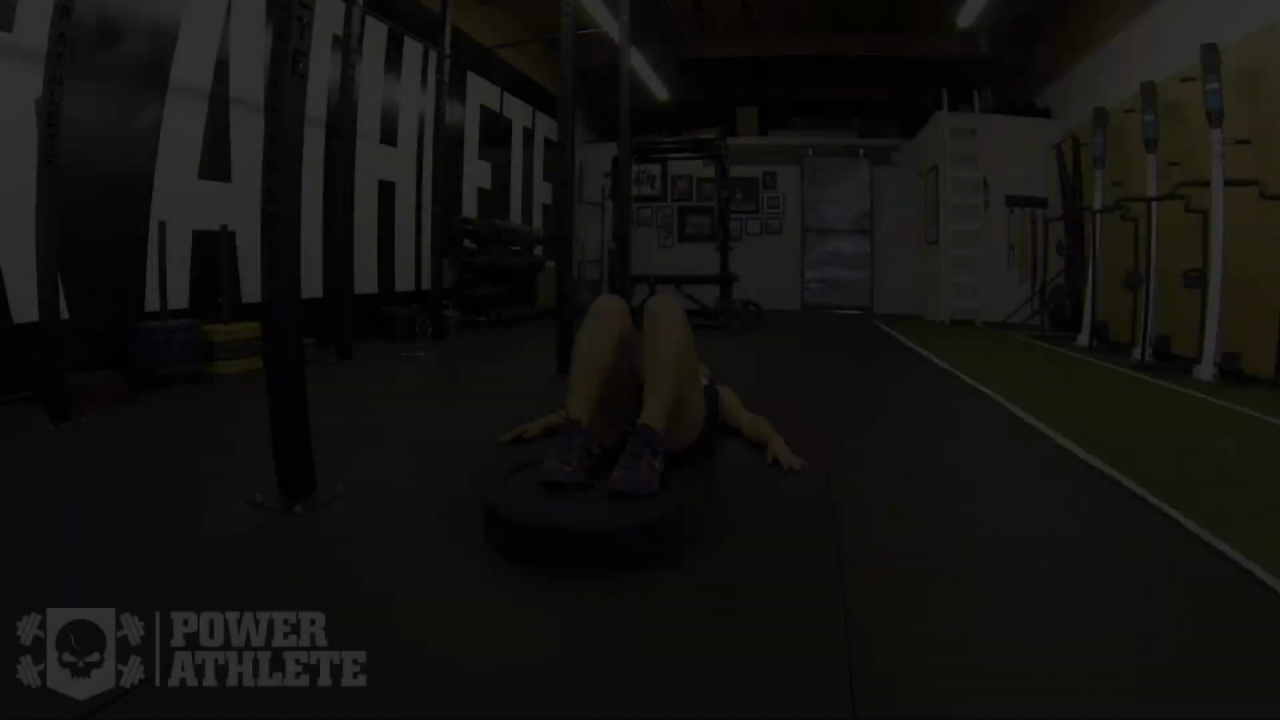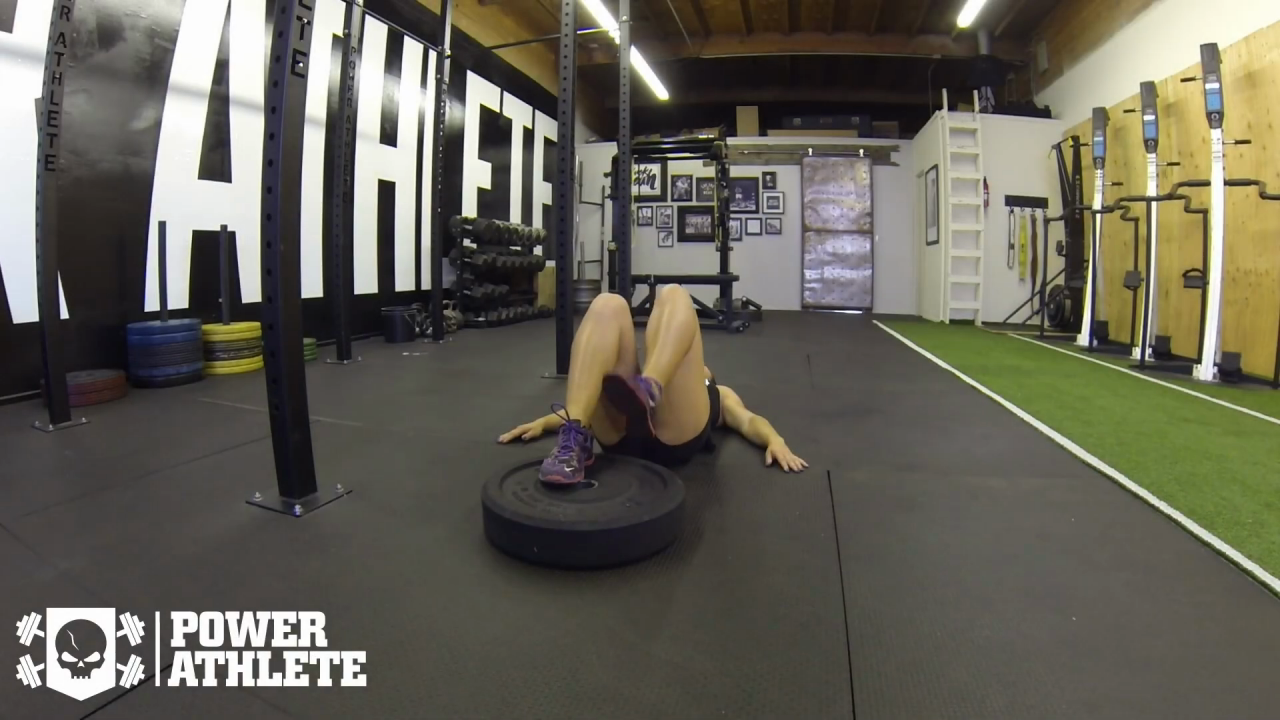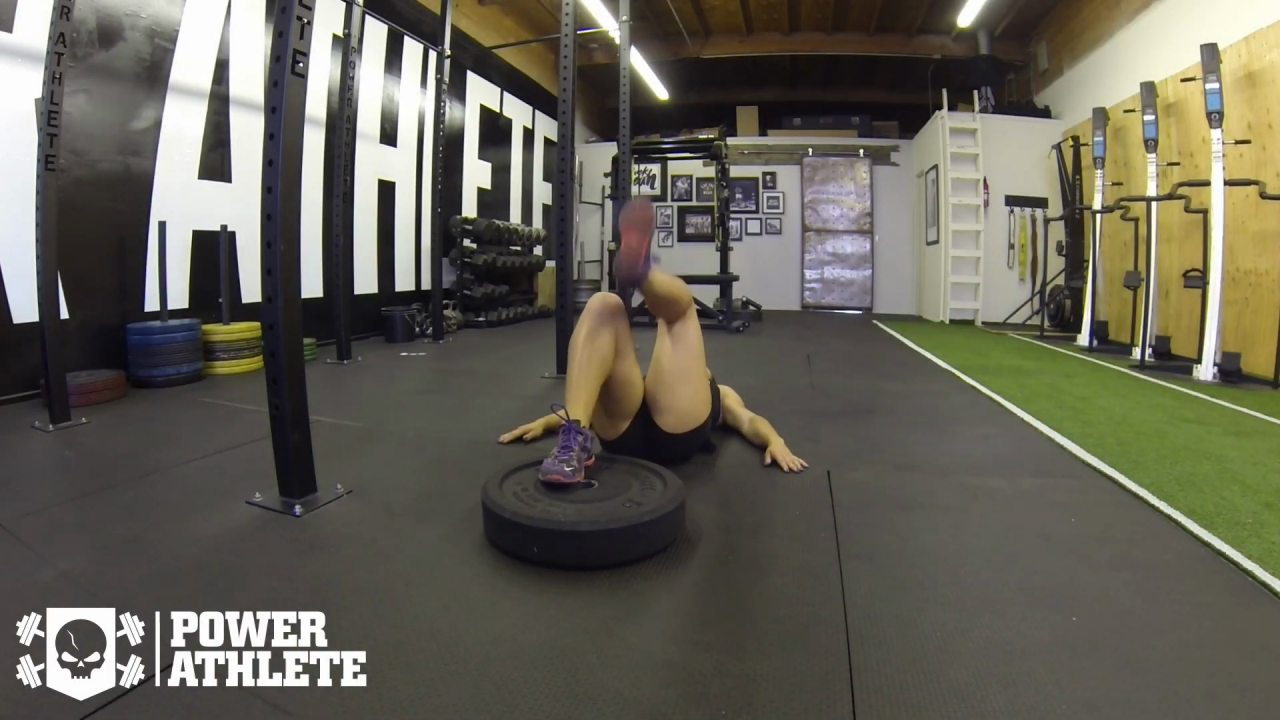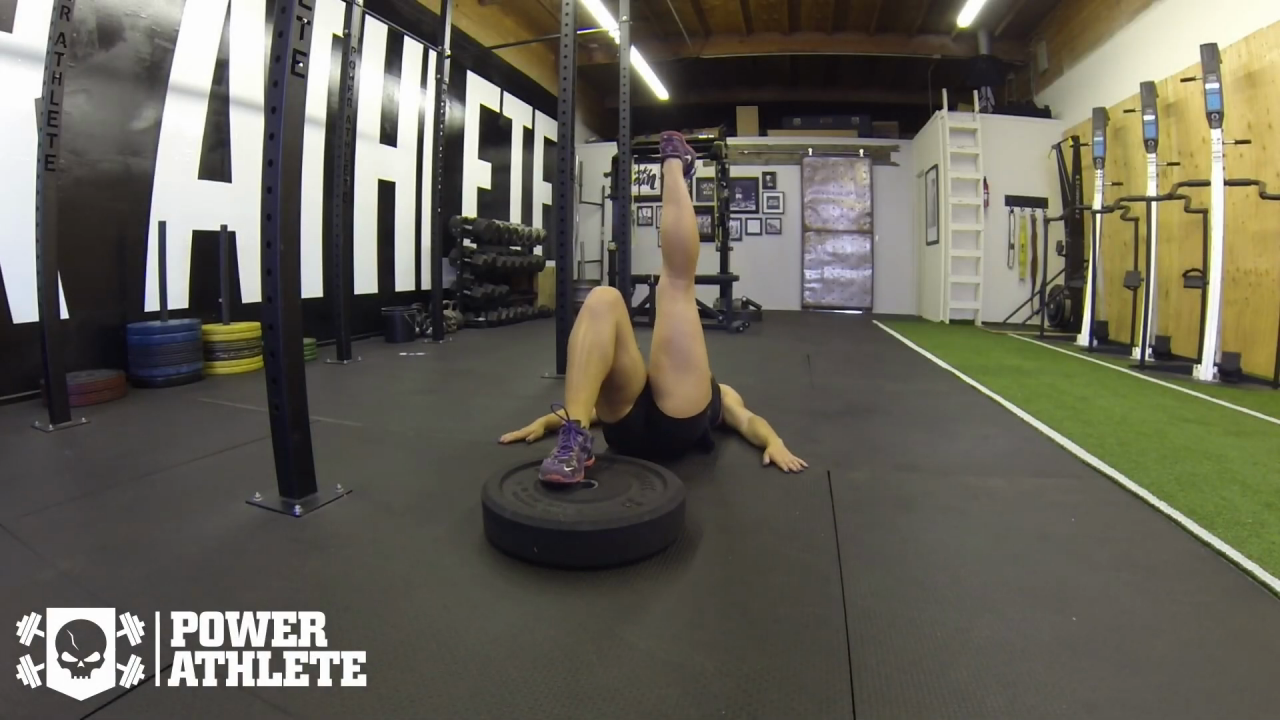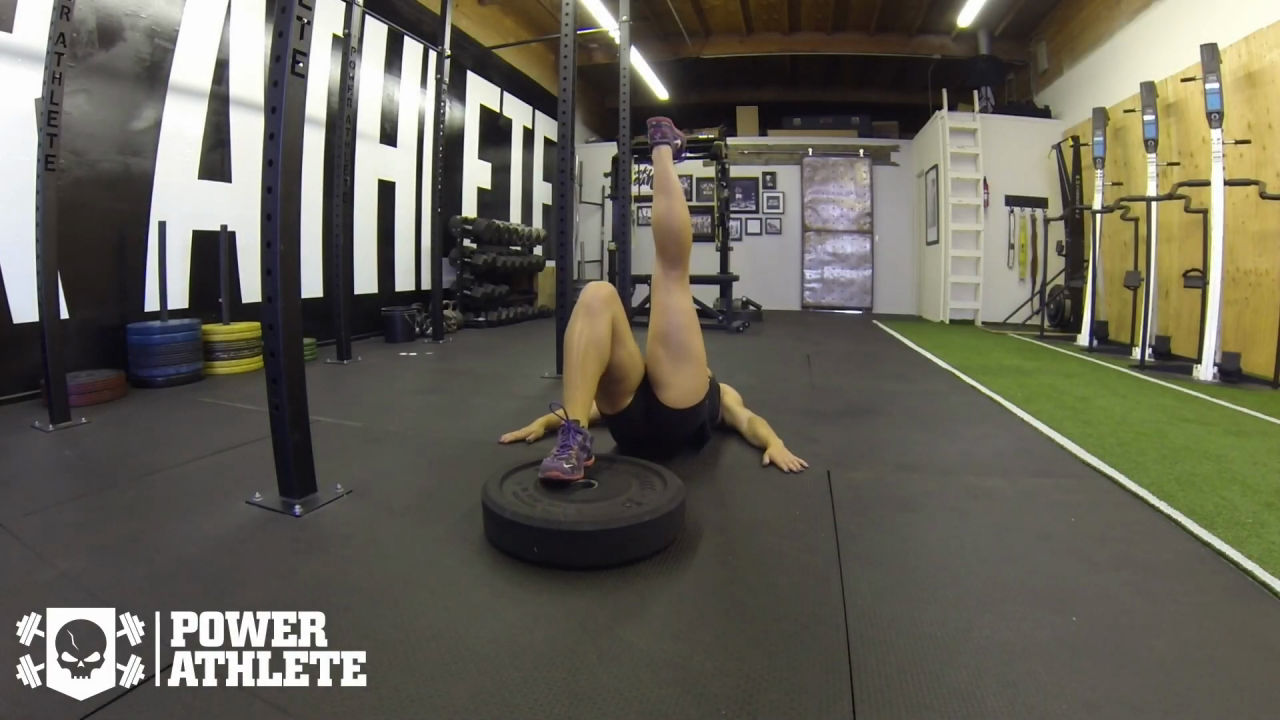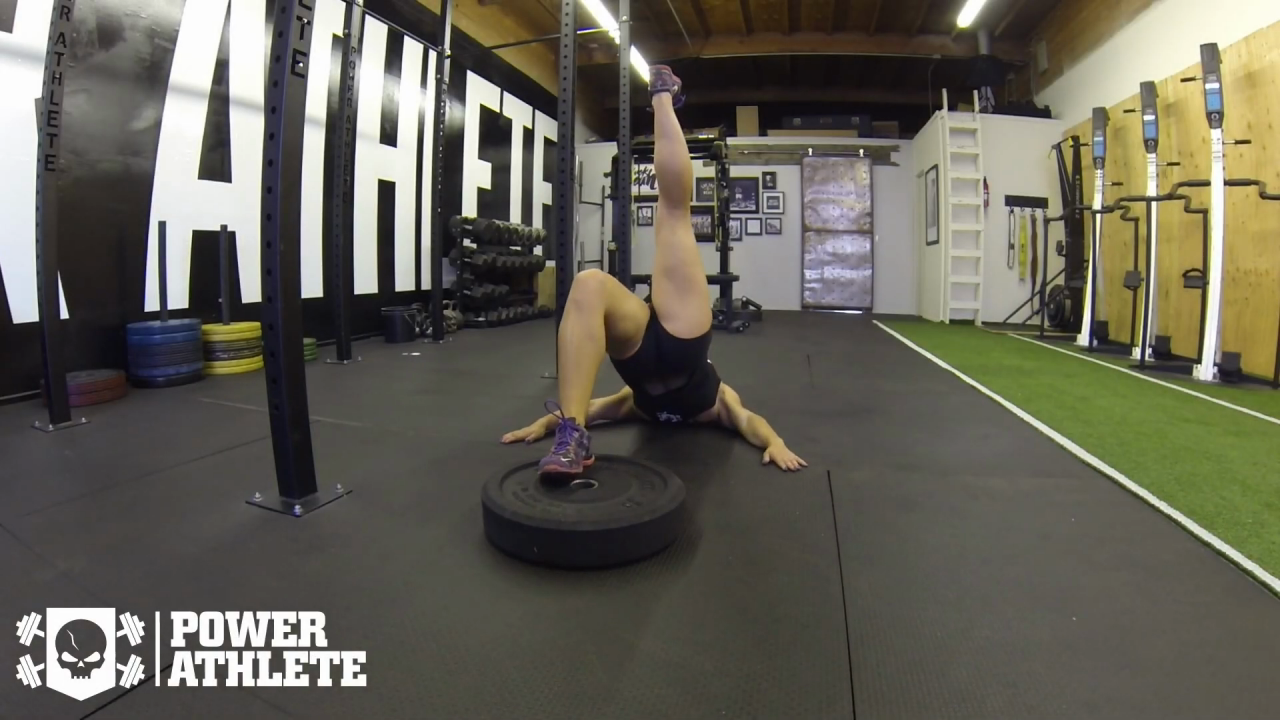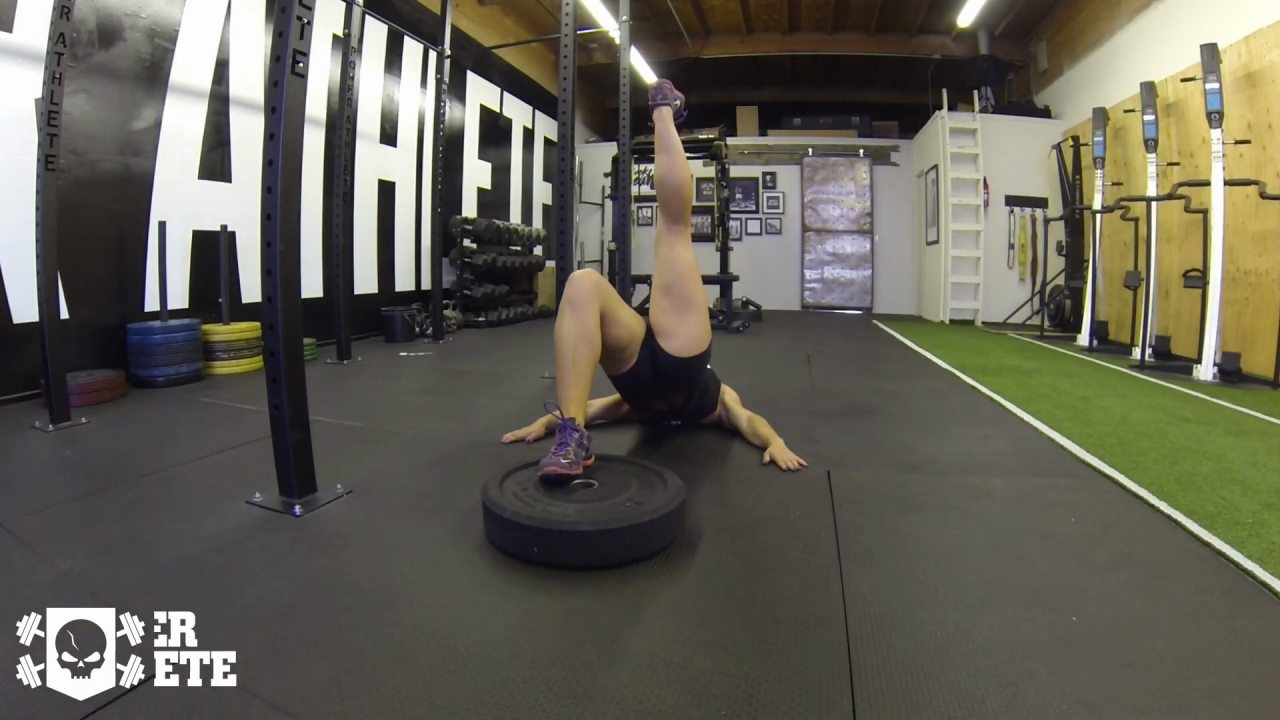
dt=0.7s
person 1, frame 1
left shoulder: (717, 394)
right shoulder: (639, 388)
left elbow: (748, 420)
right elbow: (599, 403)
left wrist: (774, 440)
right wrist: (544, 422)
left hip: (674, 431)
right hip: (620, 426)
left knee: (663, 308)
right knee: (608, 307)
left ankle: (648, 445)
right ankle: (575, 440)
person 1, frame 2
left shoulder: (720, 394)
right shoulder: (625, 404)
left elbow: (748, 420)
right elbow: (600, 403)
left wrist: (775, 440)
right wrist: (543, 422)
left hip: (676, 435)
right hip: (620, 434)
left knee: (673, 295)
right knee: (608, 306)
left ankle: (647, 395)
right ankle: (575, 439)
person 1, frame 3
left shoulder: (719, 393)
left elbow: (748, 420)
left wrist: (775, 440)
right wrist: (546, 421)
left hip: (678, 428)
right hip: (624, 428)
left knee: (677, 306)
right knee: (604, 306)
left ankle: (640, 273)
right ankle: (574, 440)
person 1, frame 4
left shoulder: (720, 393)
right shoulder: (636, 387)
left elbow: (747, 420)
right elbow: (598, 403)
left wrist: (774, 442)
right wrist: (545, 422)
left hip: (678, 422)
right hip: (628, 424)
left knee: (676, 282)
right knee: (602, 299)
right ankle: (574, 439)
person 1, frame 5
left shoulder: (720, 394)
right shoulder: (643, 387)
left elbow: (747, 420)
right elbow: (595, 403)
left wrist: (775, 444)
right wrist: (547, 421)
left hip: (679, 414)
right hip: (632, 417)
right knee: (597, 295)
right ankle: (573, 439)
person 1, frame 6
left shoulder: (716, 395)
right elbow: (599, 406)
left wrist: (775, 443)
left hip: (681, 344)
right hip: (643, 358)
right ankle: (572, 436)
person 1, frame 7
left shoulder: (716, 394)
left elbow: (745, 419)
right elbow: (597, 406)
left wrist: (775, 442)
left hip: (681, 366)
right hip: (641, 375)
right ankle: (572, 437)
